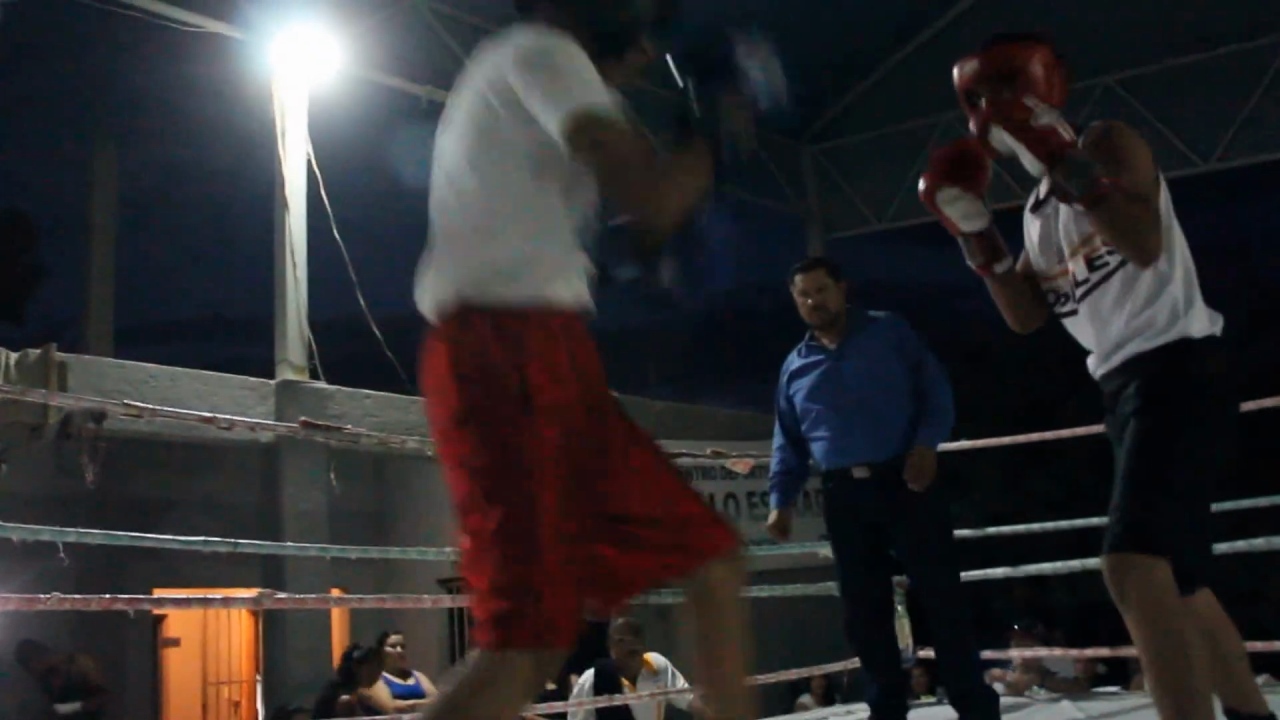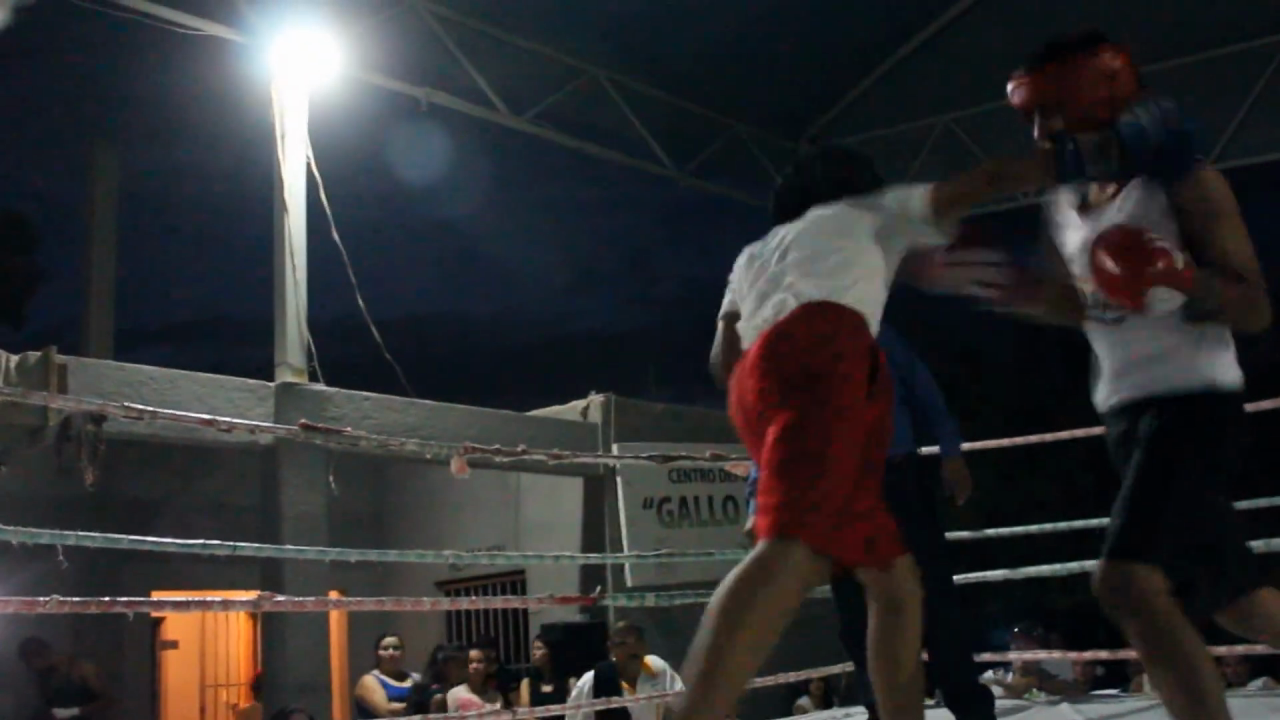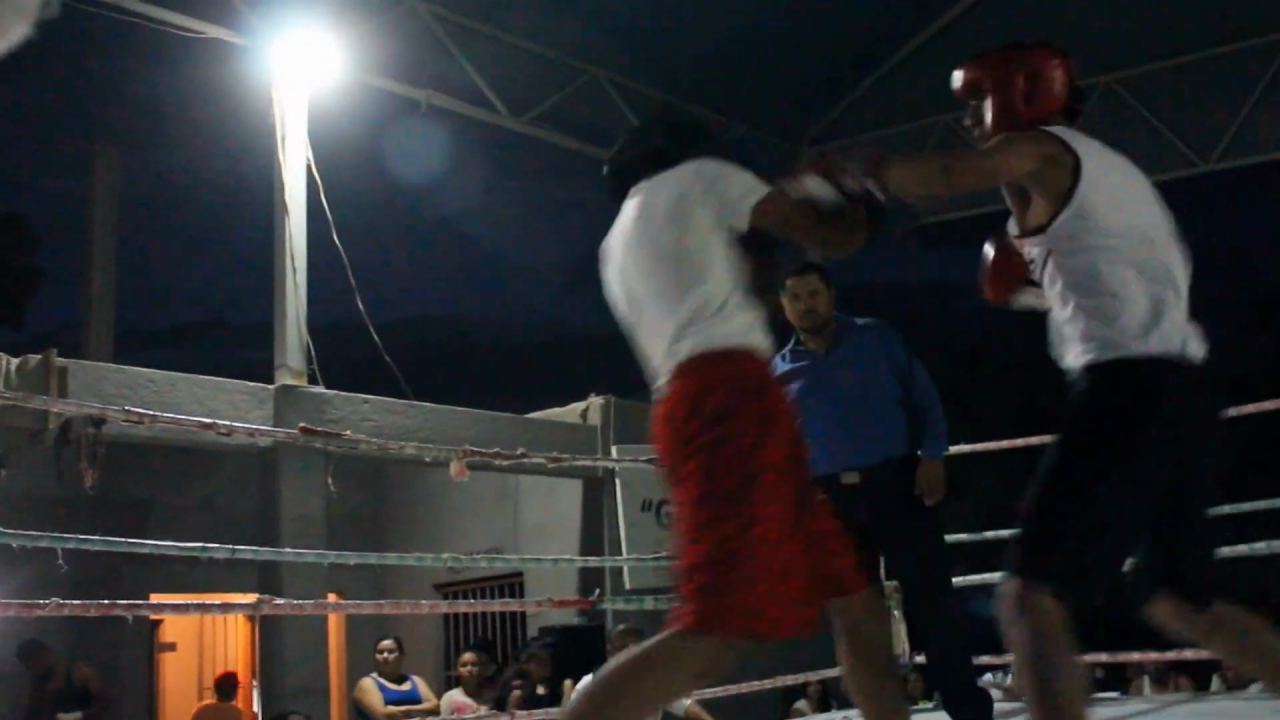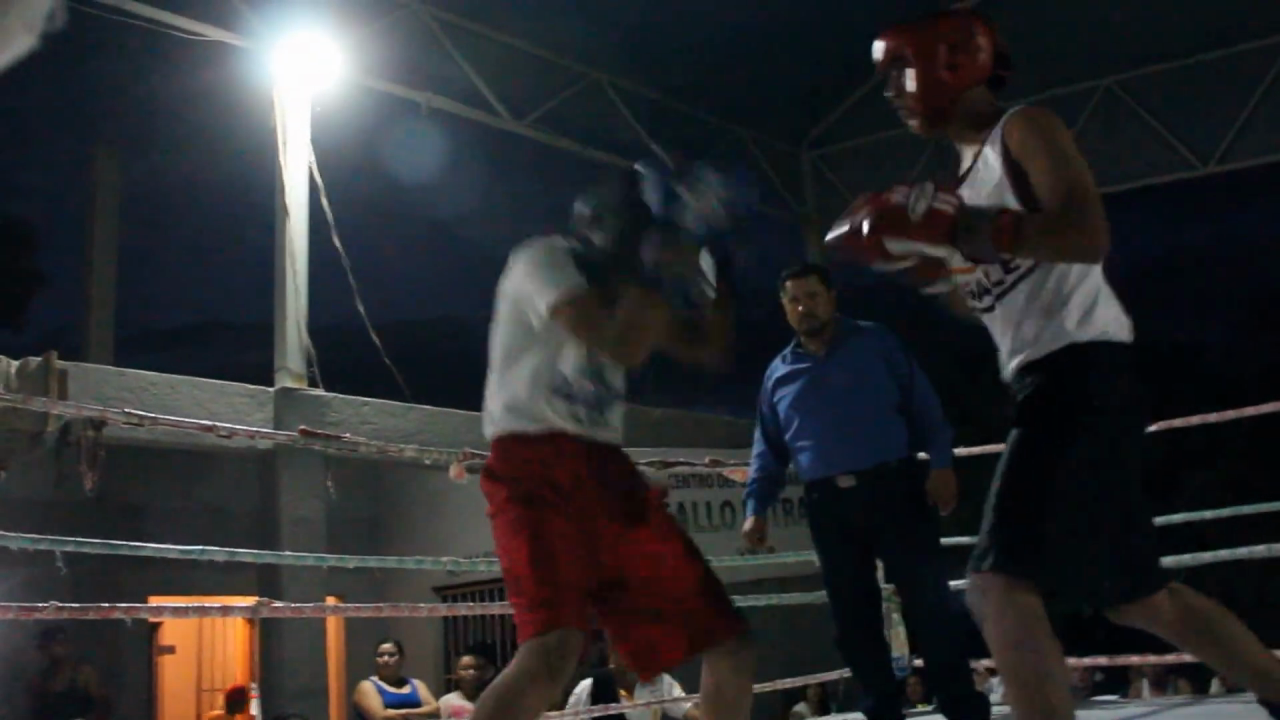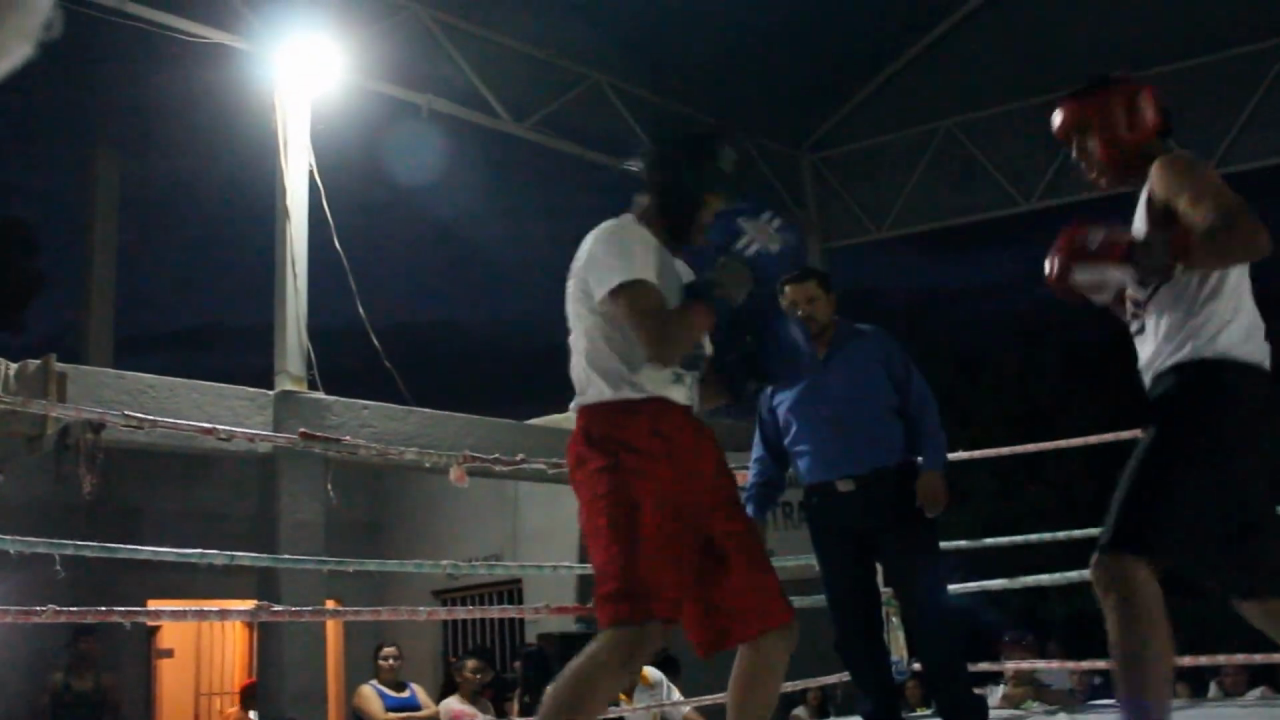
dt=0.5s
person 1, frame 1
left shoulder: (1108, 142)
right shoulder: (1036, 209)
left elbow: (1146, 246)
right elbow: (1025, 318)
left wrist: (1059, 161)
right wrist: (973, 229)
left hip: (1174, 371)
right hip: (1128, 384)
left knee: (1134, 570)
right knee: (1172, 580)
person 1, frame 2
left shoulder: (1190, 180)
right shoulder: (1069, 202)
right elbow: (1071, 308)
left wrist: (1166, 279)
left hip: (1196, 410)
right hip: (1137, 420)
left knee: (1126, 582)
person 1, frame 3
left shoulder: (1042, 150)
right shoulder: (1114, 176)
left elbow: (942, 176)
left wrist: (854, 171)
right wrist: (1039, 278)
left hip: (1124, 394)
right hip: (1180, 393)
left knee: (1028, 598)
right knee: (1179, 601)
person 1, frame 4
left shoulder: (1026, 129)
right shoulder: (970, 168)
left elbow: (1083, 239)
right elbow: (978, 290)
left wrist: (946, 227)
right wrist: (907, 245)
left hip: (1077, 378)
right hip: (1077, 383)
left knee: (999, 586)
right knee: (1134, 596)
person 1, frame 5
left shoulder: (1172, 171)
right shoulder: (1167, 199)
left wrist: (1135, 251)
right wrist: (1109, 286)
left hip: (1205, 393)
left knee: (1120, 569)
person 2, frame 1
left shoulder: (521, 74)
right elbow: (653, 198)
left hip: (549, 363)
right hip: (510, 360)
left knee: (715, 560)
right knee: (529, 641)
person 2, frame 2
left shoulder: (755, 254)
right shoulder: (874, 210)
left elbow: (722, 361)
right elbow: (983, 182)
left hip: (761, 377)
right hip: (821, 350)
left knee: (897, 580)
right knee: (796, 551)
person 2, frame 3
left shoulder: (615, 248)
right shoulder: (698, 177)
right elbow: (831, 236)
right wrist: (849, 198)
left hip: (695, 405)
right hip: (730, 399)
left knee: (857, 599)
right knee: (711, 637)
person 2, frame 4
left shoulder: (643, 290)
right shoulder: (538, 262)
left elbow: (710, 348)
right elbow: (626, 343)
right wrist: (641, 257)
left hip: (610, 476)
right hip: (532, 473)
left knee: (729, 644)
right knee: (555, 649)
person 2, frame 5
left shoulder: (664, 255)
right shoulder: (616, 241)
right elbow: (661, 345)
right wrist: (731, 281)
left hip: (686, 447)
right hip: (623, 443)
left knee: (770, 625)
right knee: (637, 633)
person 3, frame 1
left shoulder: (888, 331)
right shoulder: (795, 366)
left elbow: (935, 388)
right elbow: (788, 442)
left wrist: (926, 444)
right wrist: (781, 501)
left hip: (905, 481)
right hip: (844, 494)
left knee: (940, 593)
right knee: (864, 609)
person 3, frame 2
left shoulder: (871, 338)
left elbow: (923, 392)
left wrist: (950, 451)
right wrist: (760, 506)
left hip: (896, 481)
left knee: (933, 593)
right knee: (855, 611)
person 3, frame 3
left shoulder: (873, 338)
right shoulder: (780, 370)
left elbow: (923, 396)
left wrist: (933, 454)
left hip: (896, 483)
right hip: (831, 499)
left knee: (930, 596)
person 3, frame 4
left shoulder: (874, 342)
right shoulder: (778, 374)
left elbow: (923, 403)
right elbow: (768, 449)
left wrist: (940, 461)
right wrist: (756, 507)
left hip: (894, 486)
right hip: (828, 503)
left knee: (926, 598)
right knee: (853, 614)
person 3, frame 5
left shoulder: (873, 346)
right shoulder: (779, 376)
left elbow: (920, 406)
right elbow: (767, 453)
left wrist: (931, 466)
right wrist: (755, 510)
left hip: (893, 491)
right hip: (827, 508)
left knee: (924, 602)
right knee: (852, 619)
